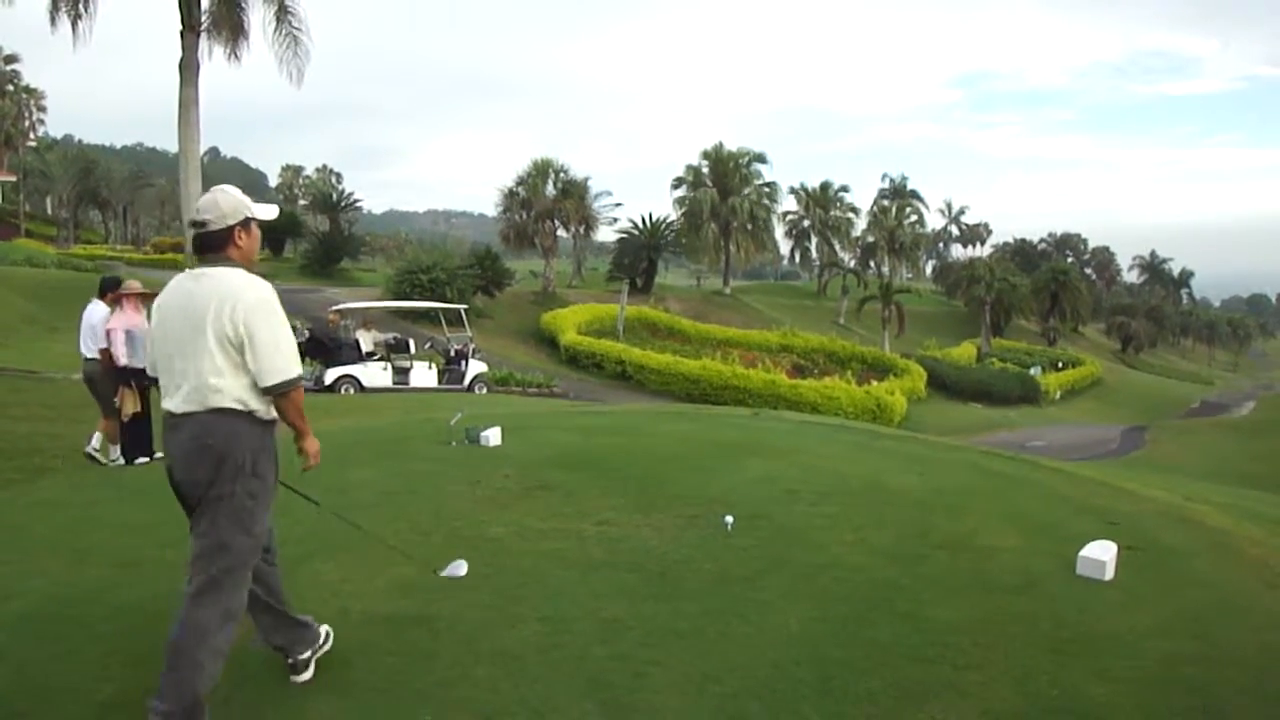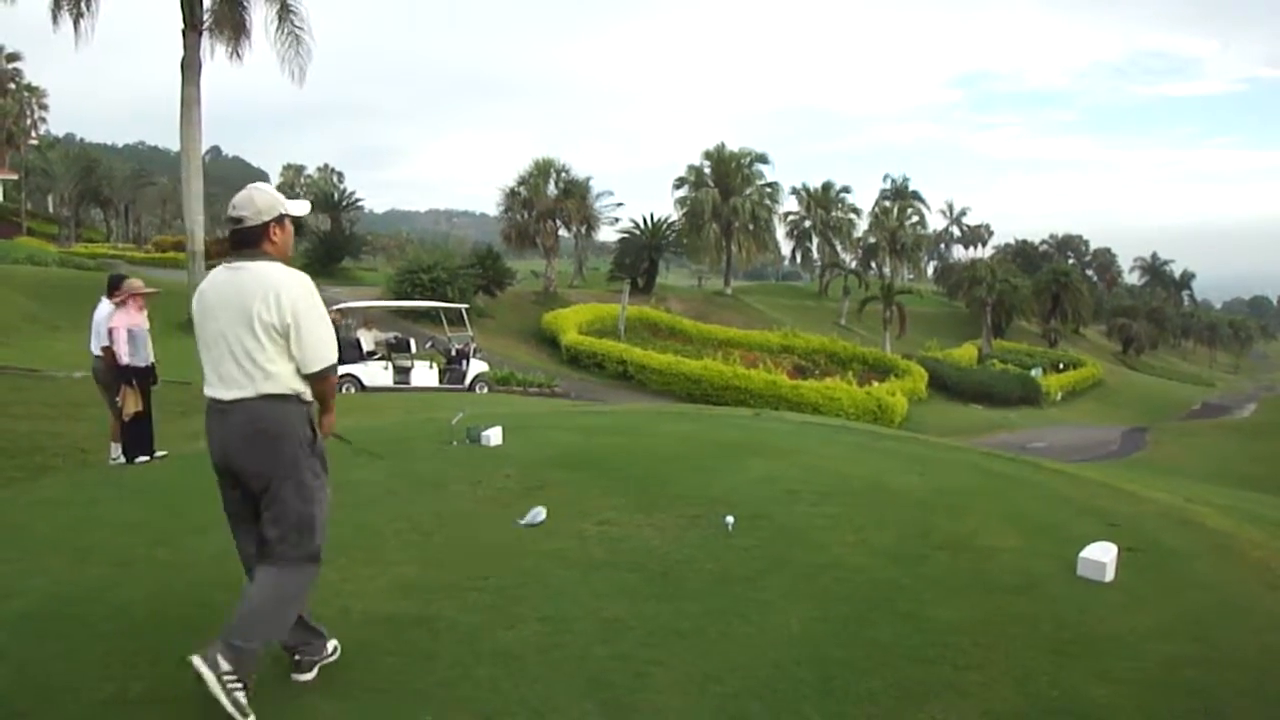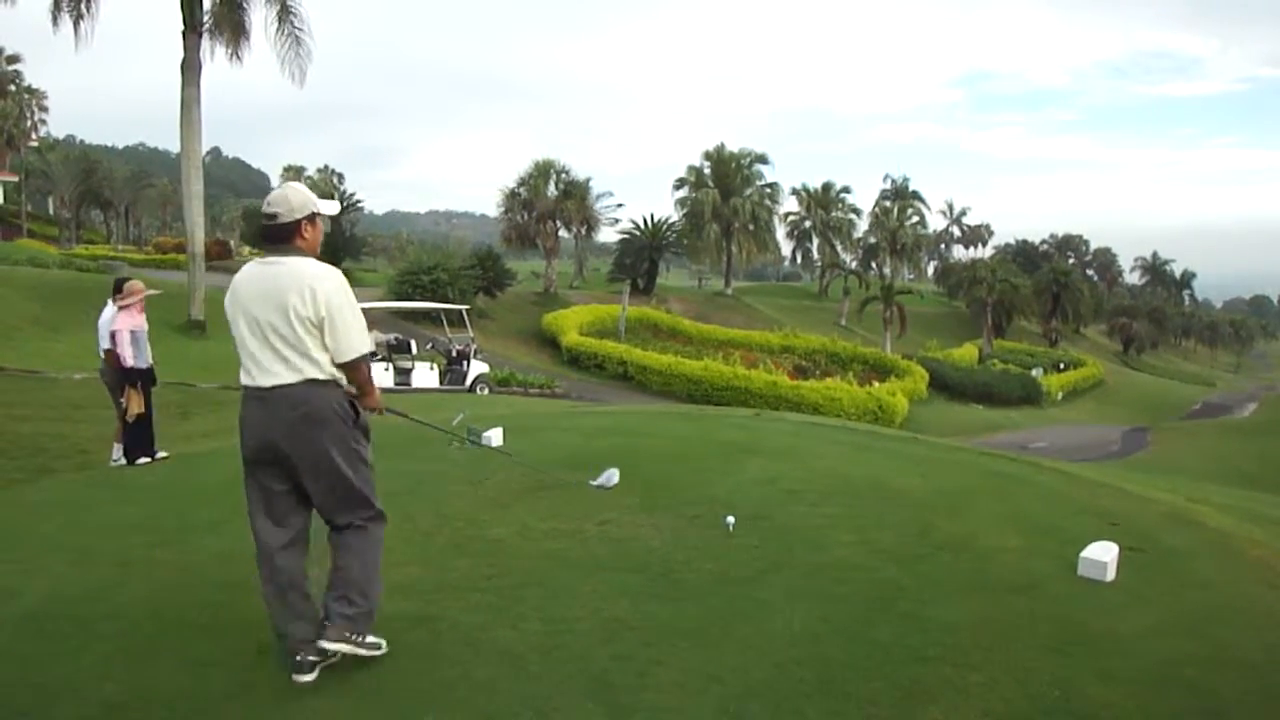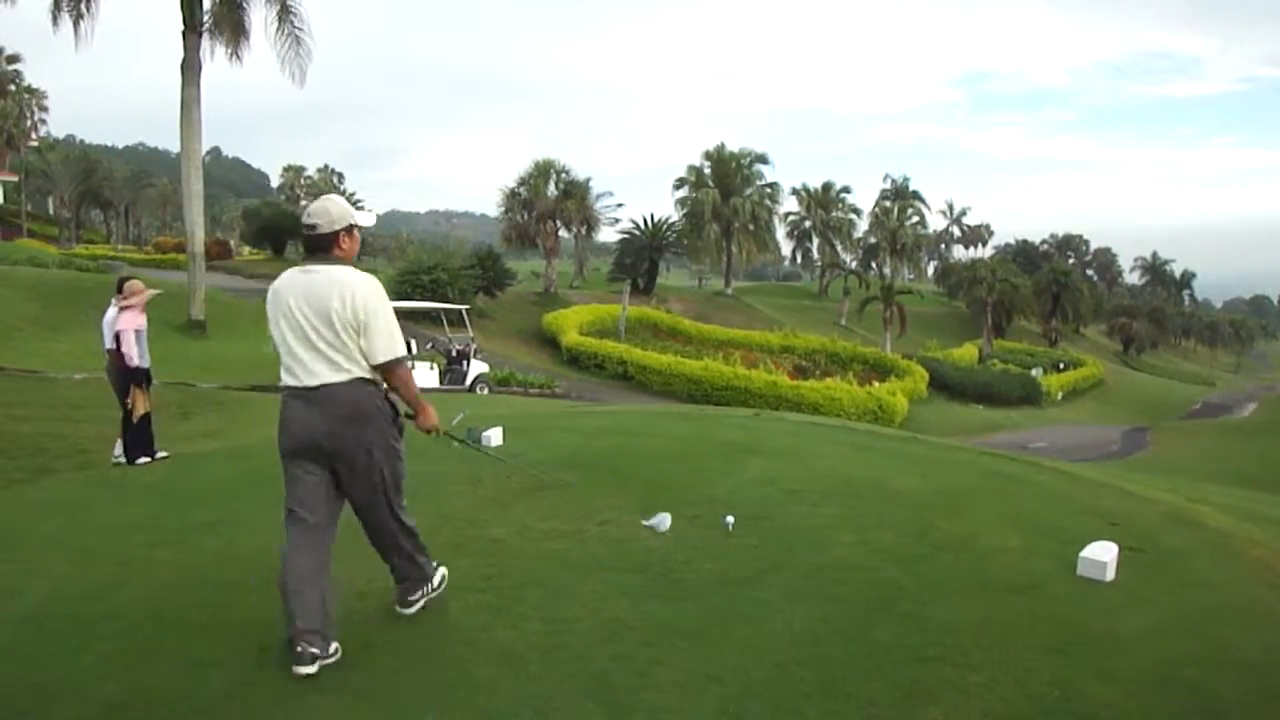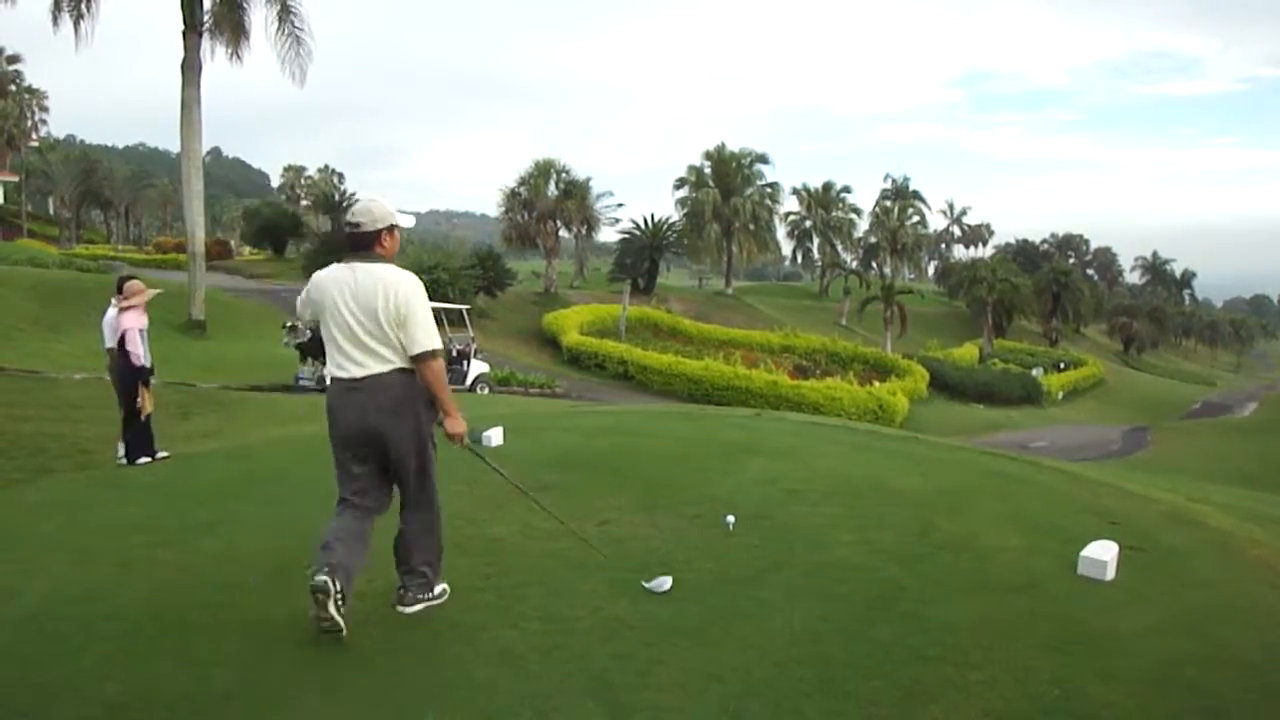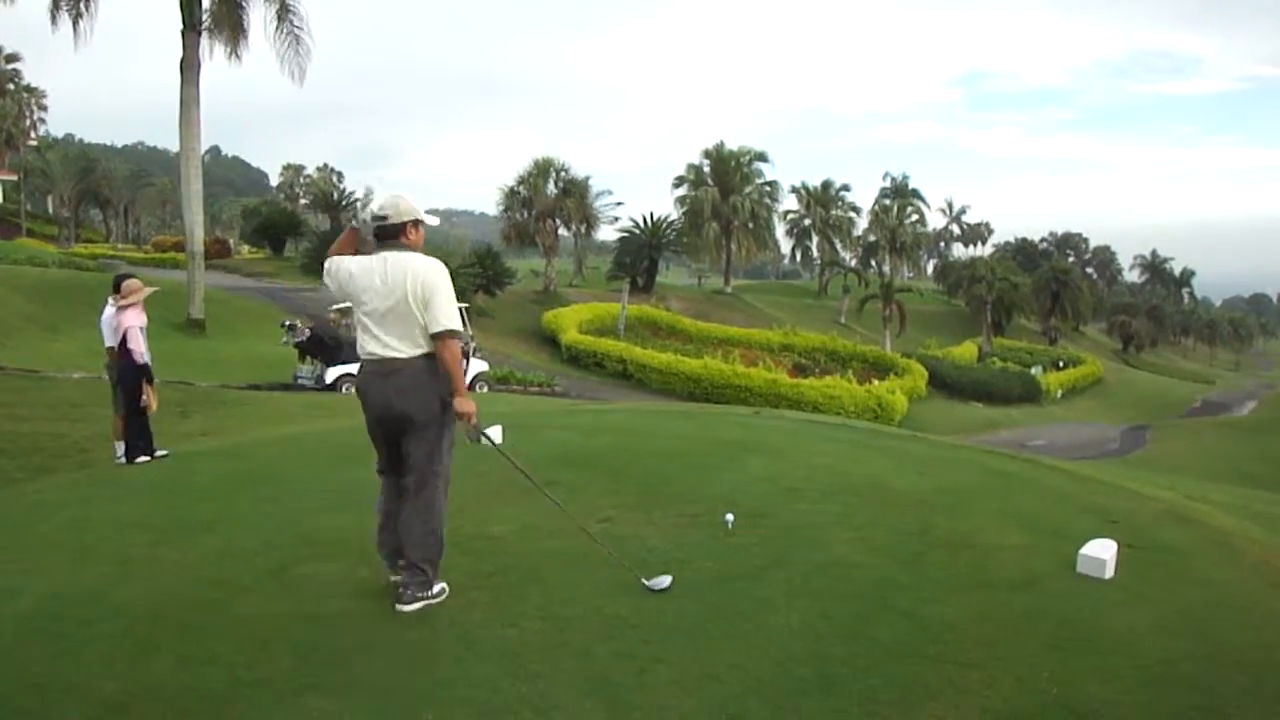
dt=0.2s
person 1, frame 1
left shoulder: (170, 294)
right shoulder: (250, 293)
left elbow: (160, 373)
right elbow: (283, 382)
right wrist: (305, 435)
left hip: (180, 437)
right hip: (232, 441)
left knee: (251, 551)
right knee: (217, 581)
left ankle: (297, 643)
person 1, frame 2
left shoulder: (208, 288)
right shoulder: (291, 285)
right elbow: (321, 368)
right wrist: (325, 411)
left hip: (222, 424)
right hip: (277, 424)
left knee: (264, 547)
right knee: (295, 554)
left ankle: (305, 645)
right ankle: (229, 656)
person 1, frame 3
left shoulder: (240, 282)
right shoulder: (323, 278)
right elbow: (352, 357)
right wrist: (367, 393)
left hip: (258, 412)
right hip: (315, 411)
left knee: (277, 534)
right knee: (356, 518)
left ankle: (303, 648)
right ankle: (345, 624)
person 1, frame 4
left shoulder: (280, 288)
right shoulder: (361, 286)
right elbow: (390, 362)
right wrist: (421, 408)
left hip: (298, 411)
right hip: (356, 409)
left knee: (305, 525)
right knee: (384, 510)
left ankle: (307, 639)
right ankle: (415, 585)
person 1, frame 5
left shoulder: (325, 282)
right shoulder: (403, 283)
left elbow: (303, 310)
right elbow: (427, 356)
right wrist: (450, 413)
left hip: (344, 400)
right hip: (397, 397)
left knee: (357, 502)
right knee: (417, 495)
left ankle: (332, 576)
right ankle: (417, 586)
person 1, frame 6
left shoulder: (358, 271)
right shoulder: (430, 270)
left elbow: (331, 262)
right elbow: (446, 336)
left wrist: (357, 228)
right wrist: (461, 392)
left hip: (374, 381)
right hip: (421, 382)
left knee: (393, 475)
right knee: (425, 483)
left ankle: (395, 557)
right ankle: (415, 584)
